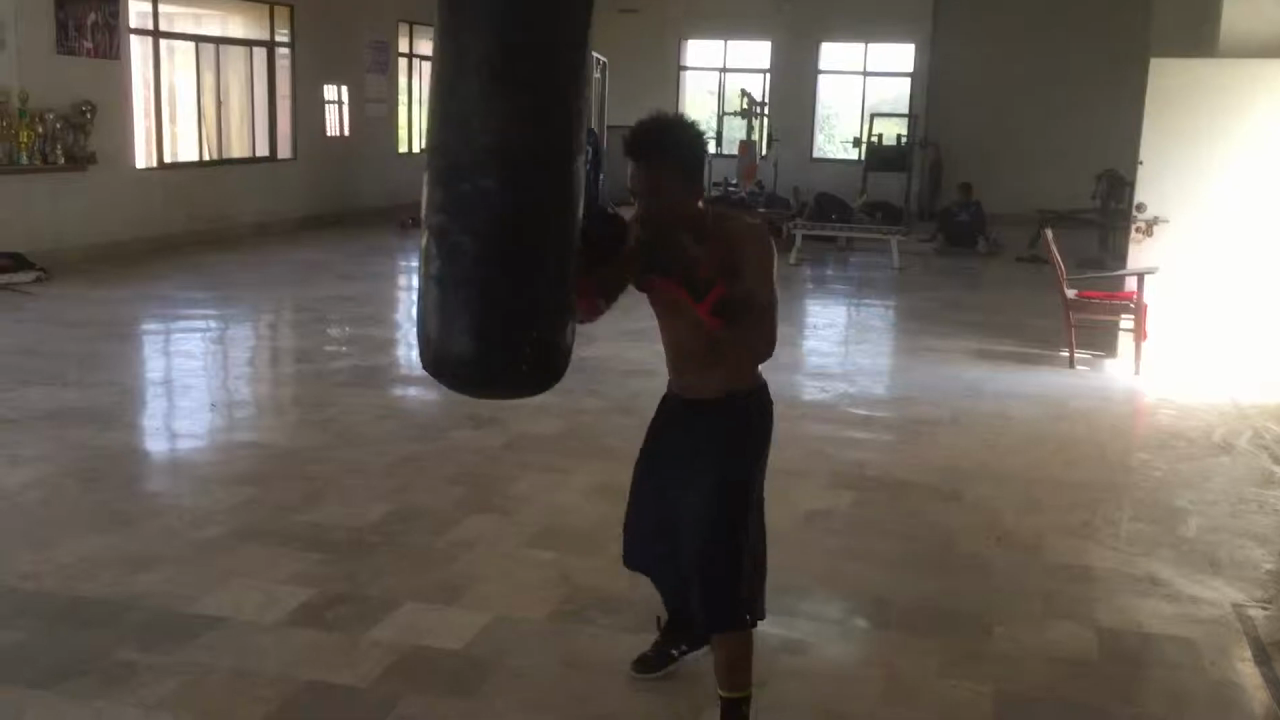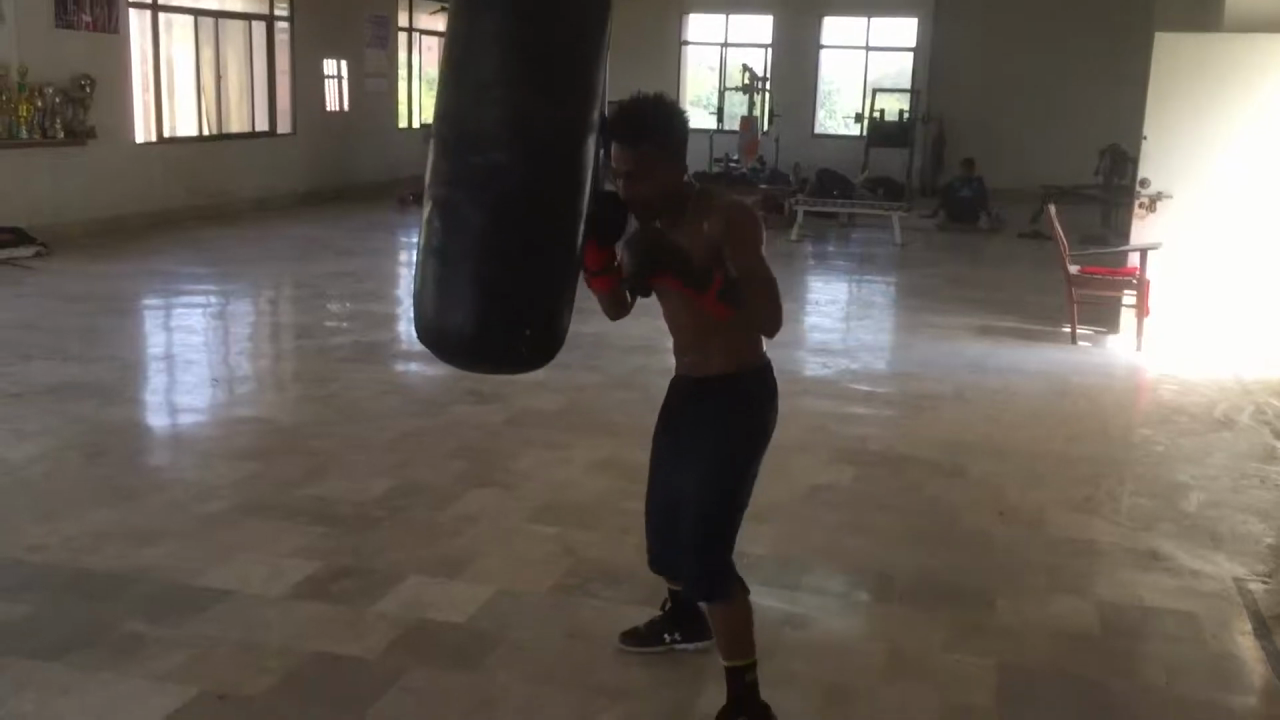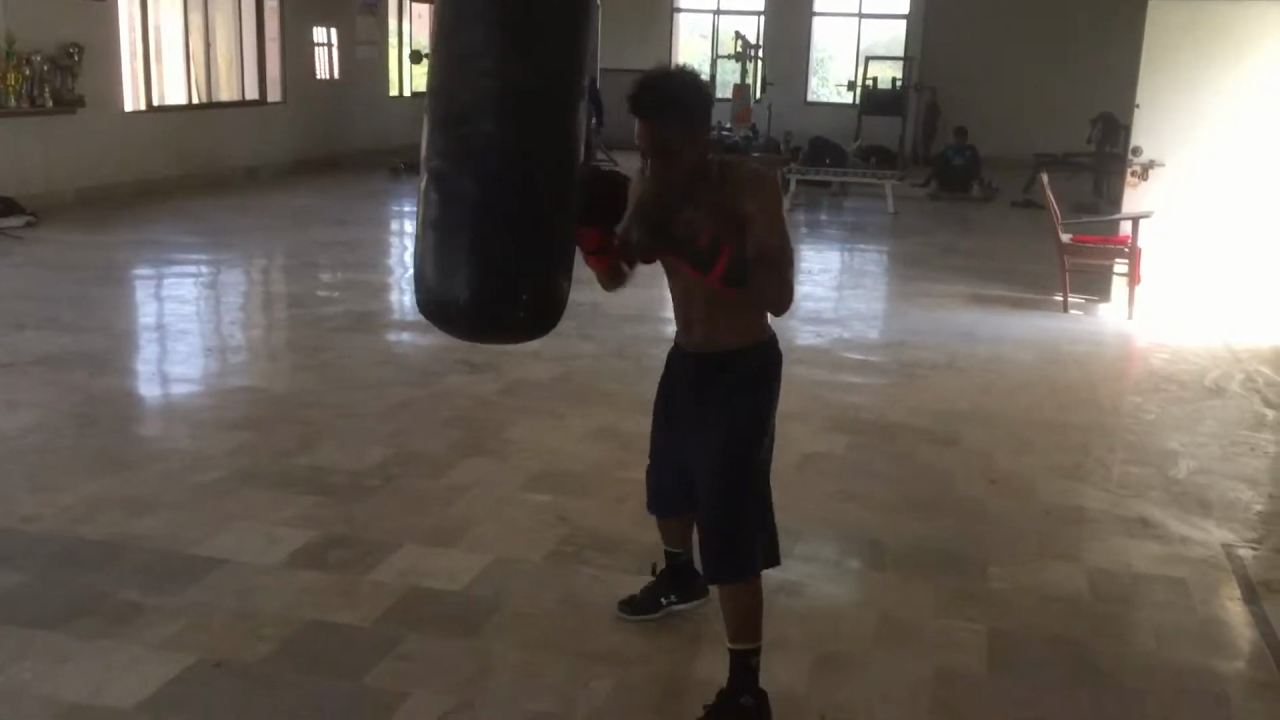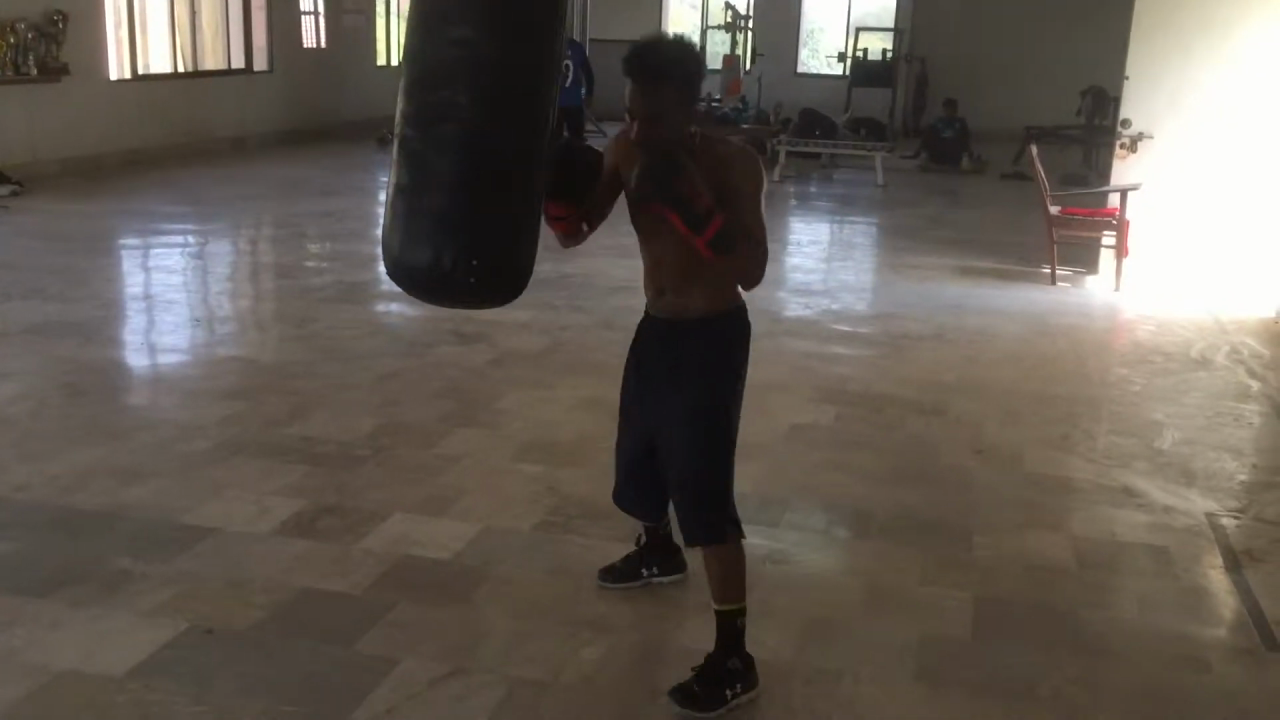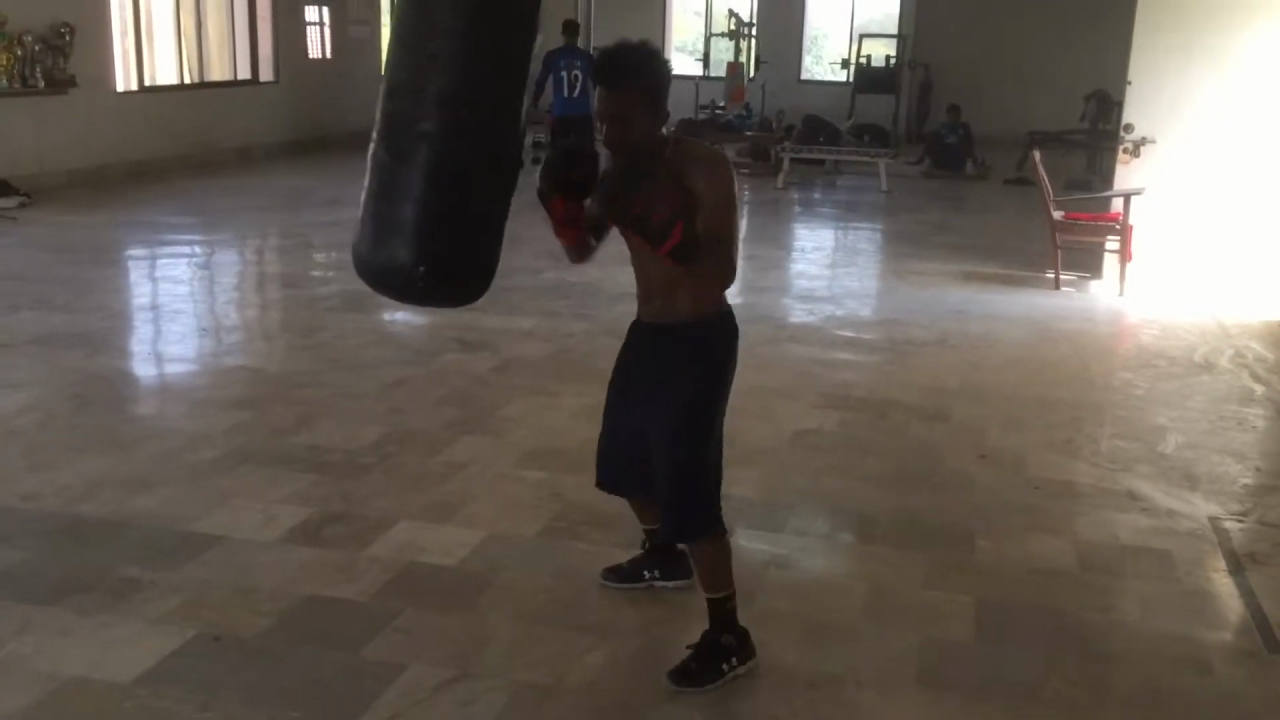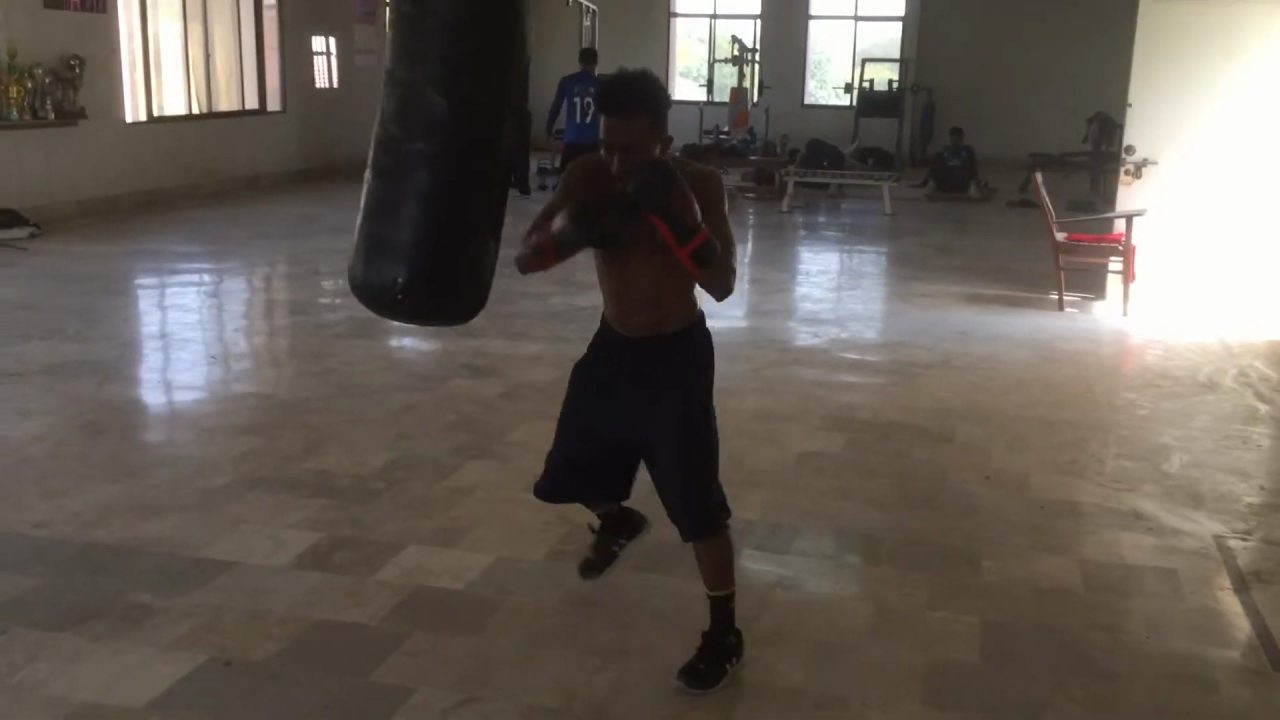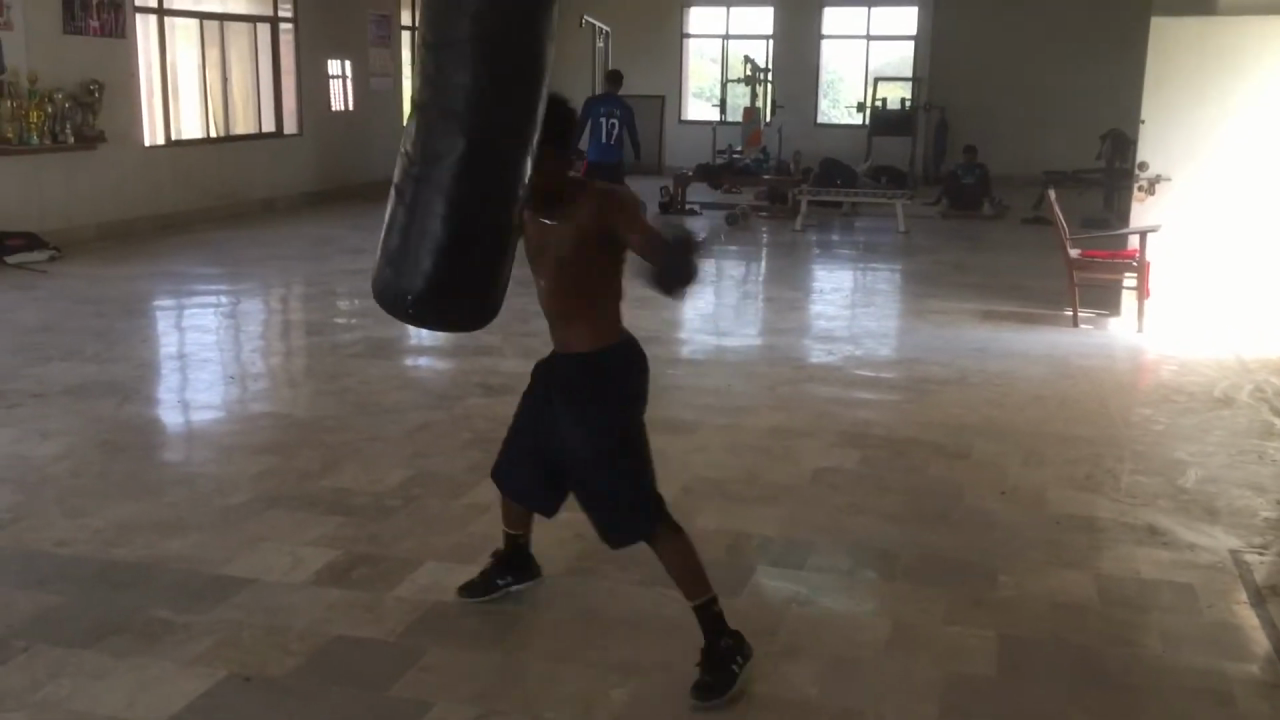
dt=0.3s
person 1, frame 1
left shoulder: (744, 240)
right shoulder: (646, 234)
left elbow: (761, 344)
right elbow: (590, 311)
left wrist: (693, 278)
right wrist: (586, 262)
left hip: (735, 417)
right hip: (677, 408)
left knee: (719, 579)
right knee: (651, 534)
right ankle: (680, 629)
person 1, frame 2
left shoulder: (728, 218)
right shoulder: (648, 219)
left elbow: (768, 319)
right elbow: (615, 309)
left wrist: (687, 269)
right wrist: (598, 244)
left hip: (740, 394)
right hip: (687, 387)
left knee: (707, 547)
right knee: (669, 515)
right ankle: (683, 617)
person 1, frame 3
left shoulder: (752, 188)
right shoulder: (650, 184)
left elbow: (778, 297)
right elbow: (612, 279)
left wrist: (701, 244)
right wrist: (595, 238)
left hip: (745, 370)
right hip: (685, 360)
left knee: (730, 530)
right knee: (667, 481)
right ankle: (679, 577)
person 1, frame 4
left shoulder: (733, 163)
right shoulder: (627, 151)
left elbow: (750, 272)
right elbow: (574, 235)
left wrist: (695, 205)
left hip: (715, 339)
right hip: (655, 332)
left knee: (705, 495)
right knee: (640, 460)
left ankle: (732, 659)
right ankle: (658, 551)
person 1, frame 5
left shoulder: (705, 165)
right shoulder: (613, 163)
left elbow: (720, 272)
right elbow: (579, 252)
left wrist: (656, 215)
right wrist: (559, 199)
left hip: (702, 340)
right hip: (646, 333)
left knee: (687, 488)
right knee: (624, 460)
left ankle: (726, 635)
right ankle: (662, 554)
person 1, frame 6
left shoulder: (699, 184)
right shoulder: (587, 177)
left elbow: (722, 284)
right elbow: (524, 259)
left wrist: (681, 216)
right wrist: (570, 236)
left hip: (680, 353)
right hip: (613, 345)
left knee: (694, 499)
right knee: (573, 471)
left ankle: (724, 633)
right ankle: (615, 522)
person 1, frame 7
left shoulder: (602, 202)
right shoulder: (528, 204)
left elbow: (660, 255)
left wrist: (677, 255)
left hip: (607, 371)
right hip: (562, 366)
left knee: (637, 510)
right knee: (518, 471)
left ankle: (722, 639)
right ankle: (513, 563)
